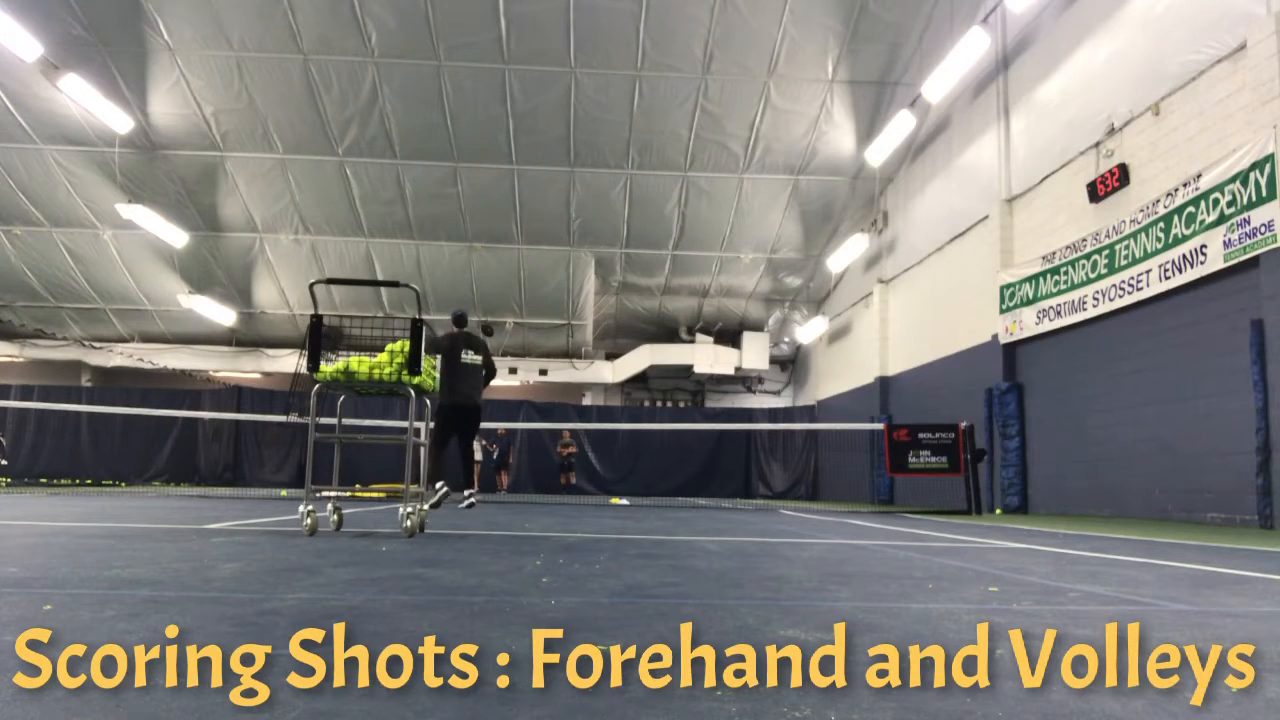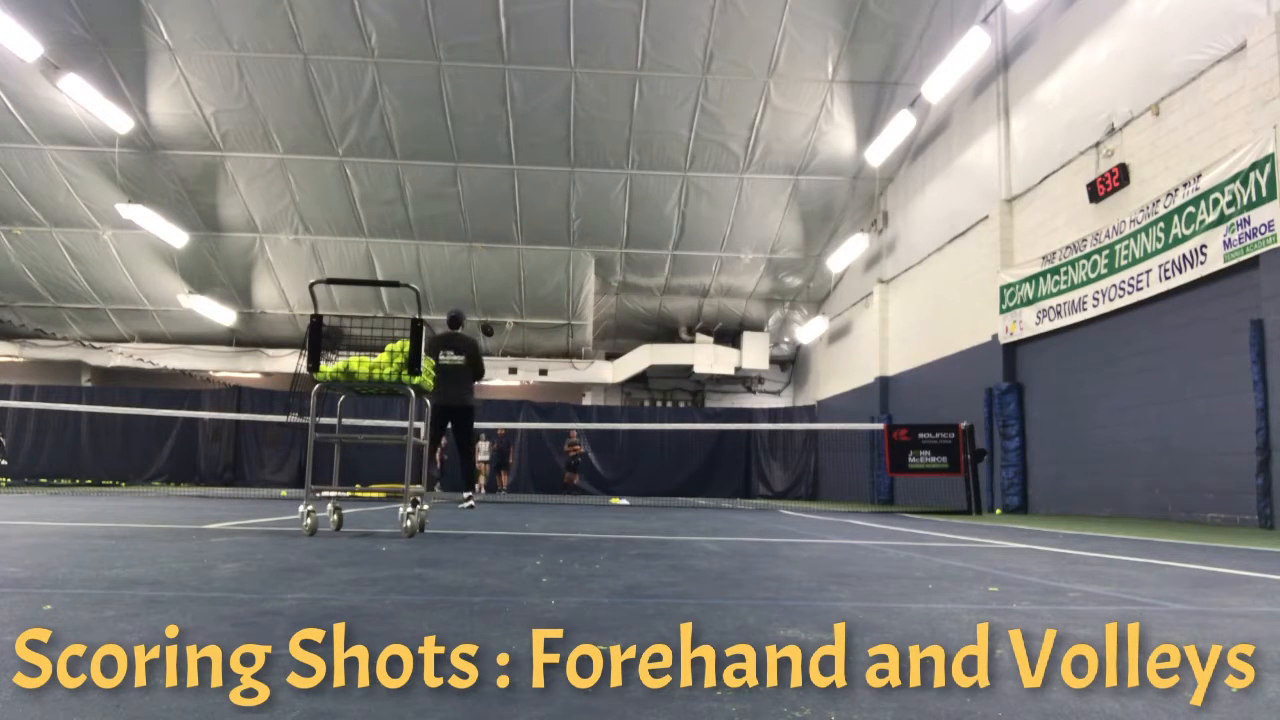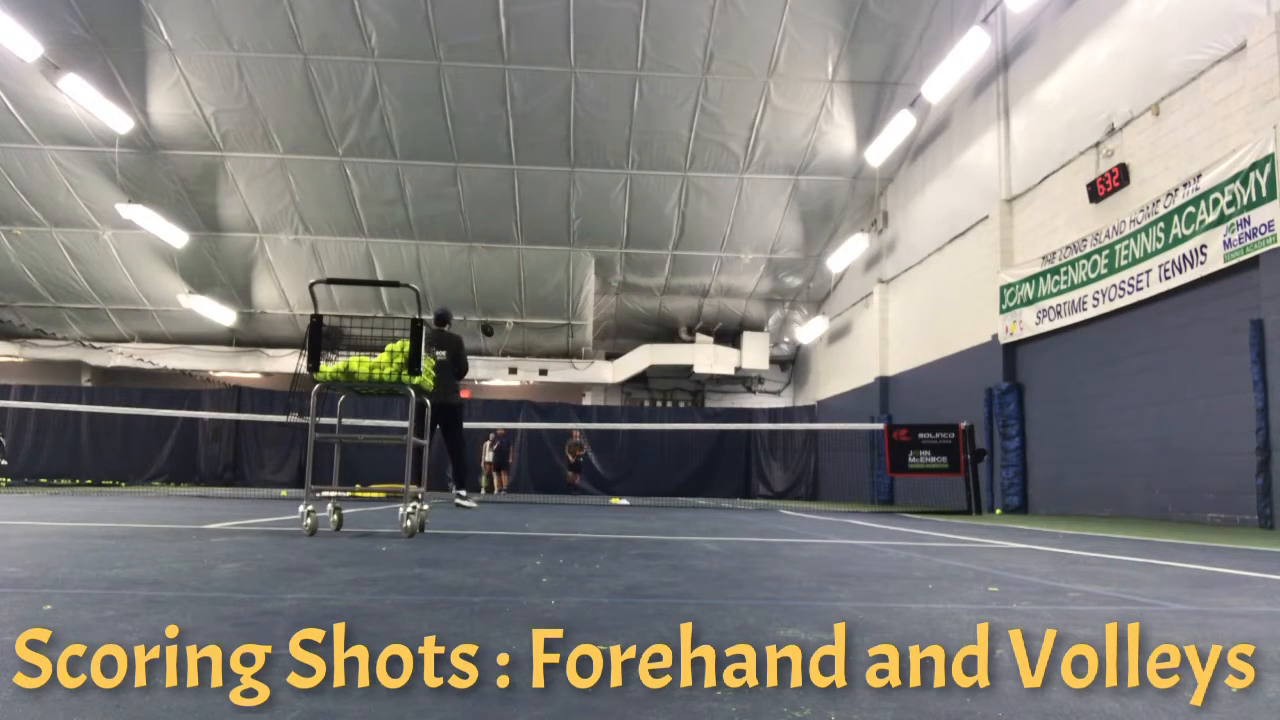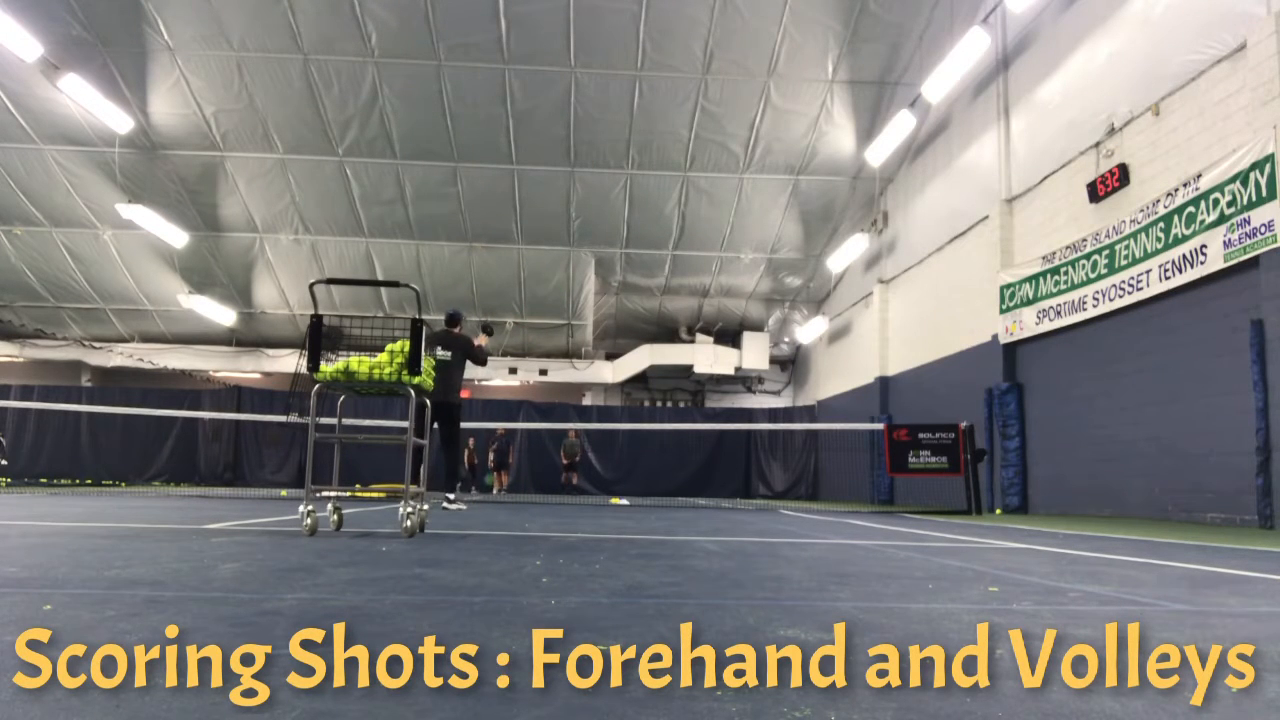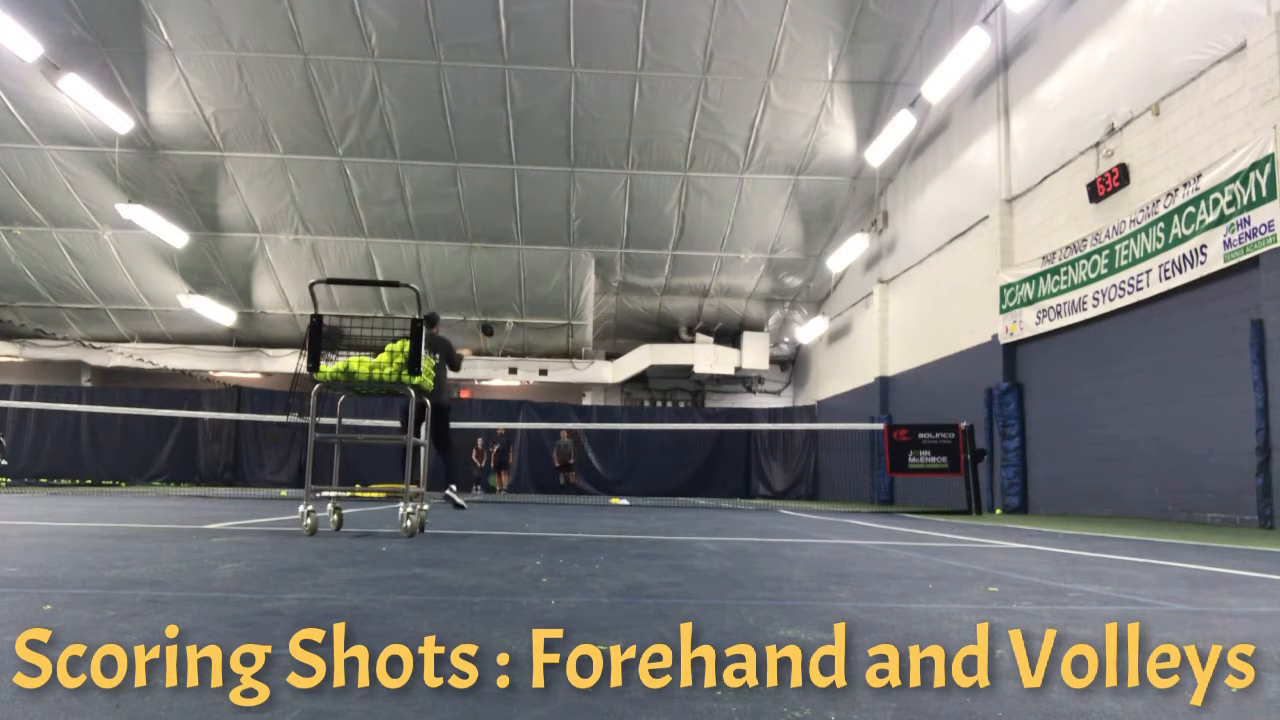
dt=0.5s
person 1, frame 1
left shoulder: (450, 339)
right shoulder: (480, 343)
left elbow: (430, 346)
right elbow: (491, 371)
left hip: (451, 401)
right hip: (474, 403)
left knee: (437, 446)
right knee: (466, 447)
left ankle: (439, 485)
right ankle: (469, 493)
person 1, frame 2
left shoulder: (434, 342)
right shoulder: (470, 343)
right elbow: (480, 372)
left hip: (438, 402)
right hip: (464, 404)
left knee: (428, 448)
right knee: (466, 450)
right ankle: (468, 495)
person 1, frame 3
right shoulder: (455, 340)
right elbow: (463, 368)
left hip: (425, 400)
right hip: (450, 401)
right knee: (456, 448)
right ankle: (461, 492)
person 1, frame 4
left shoulder: (429, 339)
right shoulder: (463, 341)
right elbow: (482, 361)
right wrist: (480, 346)
left hip: (425, 399)
right hip: (449, 401)
left knee: (418, 446)
right knee: (451, 448)
right ankle: (449, 496)
person 1, frame 5
right shoulder: (444, 343)
right elbow: (455, 366)
right wrist: (460, 355)
left hip: (412, 401)
right hip: (438, 402)
right knee: (445, 447)
right ankle: (451, 487)
